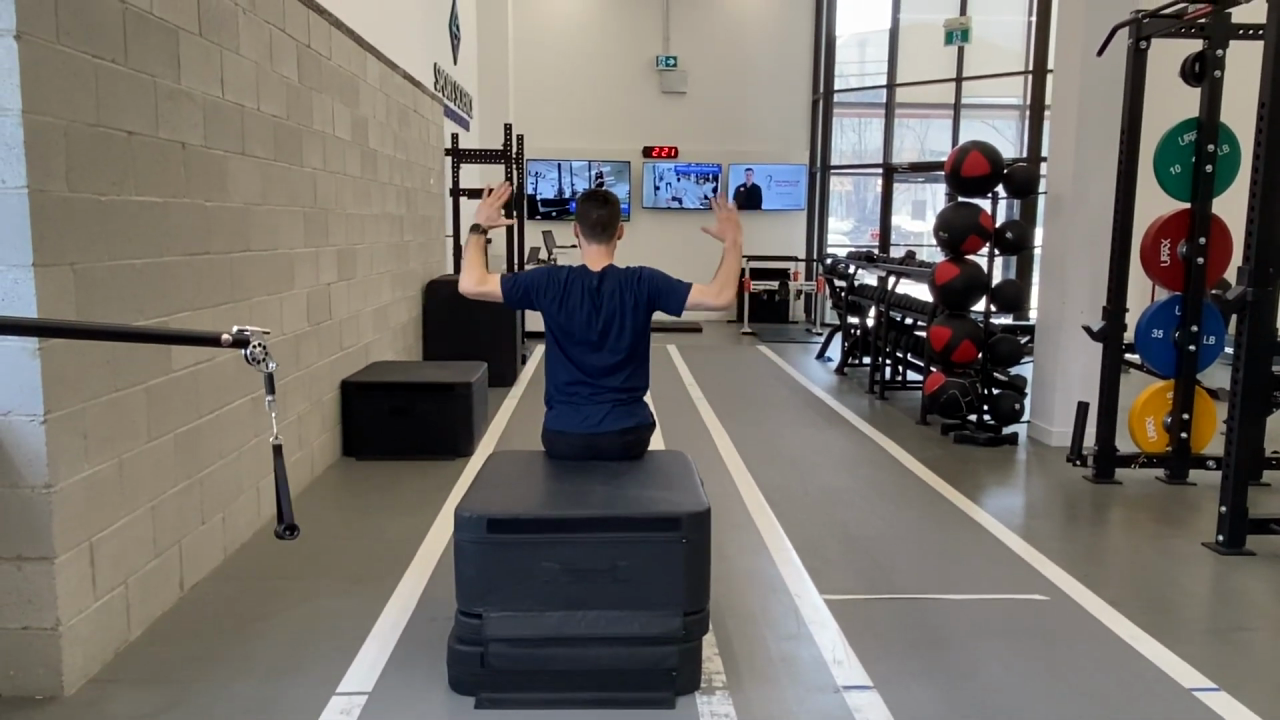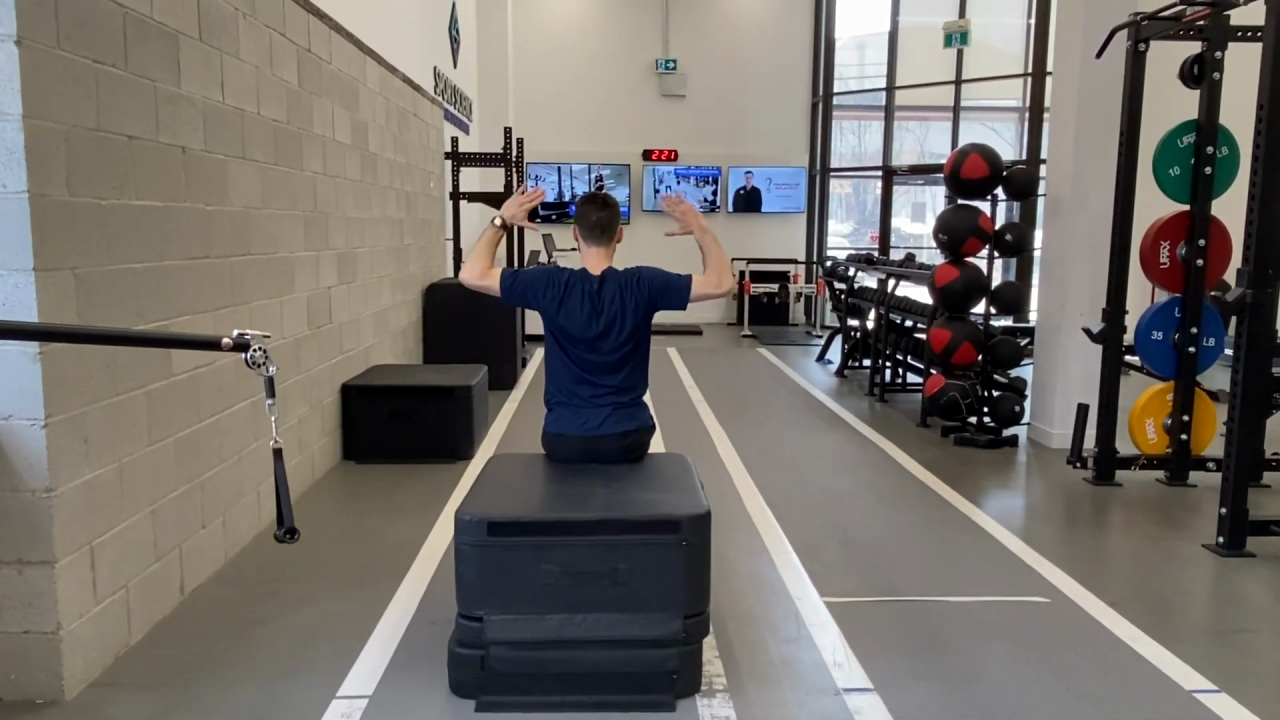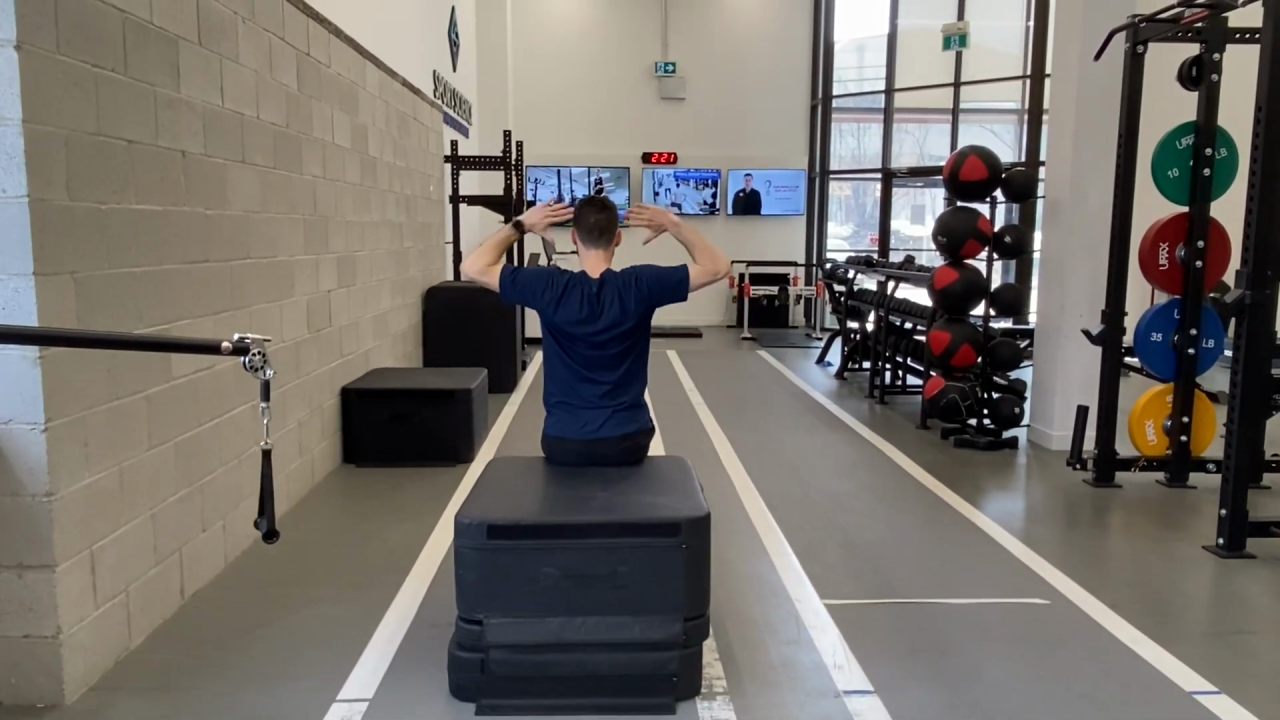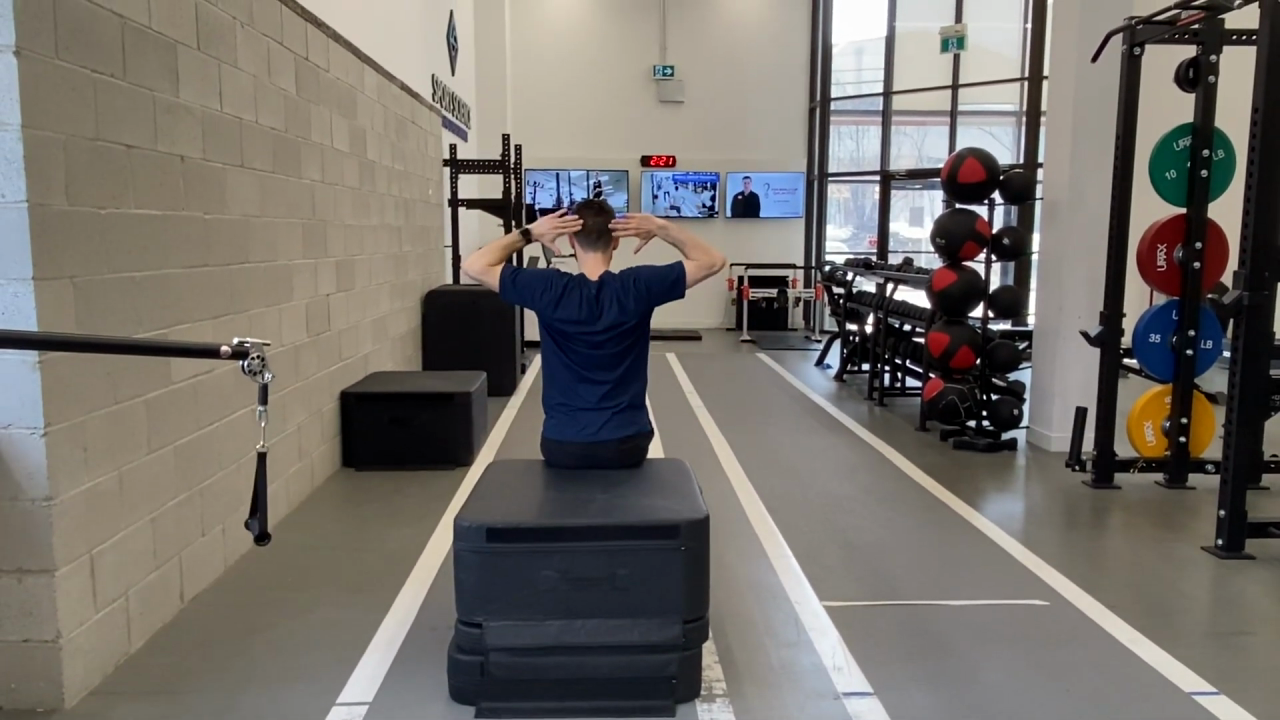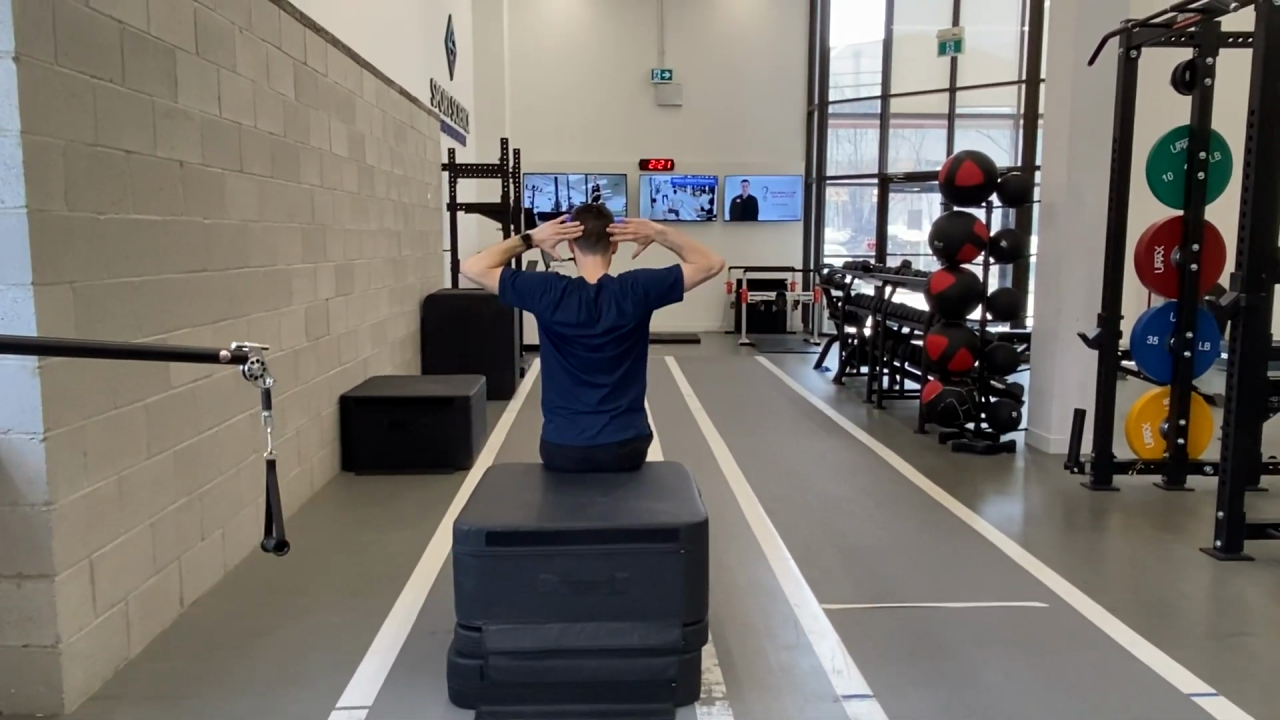
dt=0.3s
person 1, frame 1
left shoulder: (550, 283)
right shoulder: (643, 284)
left elbow: (471, 284)
right elbow: (721, 297)
left wrist: (479, 227)
right wrist: (731, 242)
left hip: (563, 436)
right hip: (628, 435)
person 1, frame 2
left shoulder: (549, 285)
right shoulder: (643, 285)
left elbow: (472, 275)
right elbow: (721, 284)
left wrist: (500, 222)
right wrist: (700, 229)
left hip: (563, 438)
right hip: (627, 437)
person 1, frame 3
left shoulder: (549, 287)
right shoulder: (641, 285)
left elbow: (473, 267)
right elbow: (717, 267)
left wrist: (520, 225)
right wrist: (673, 225)
left hip: (563, 443)
right hip: (627, 441)
person 1, frame 4
left shoulder: (548, 289)
right shoulder: (639, 287)
left elbow: (474, 266)
right elbow: (713, 261)
left wrist: (528, 234)
right wrist: (662, 229)
left hip: (562, 445)
right hip: (627, 444)
person 1, frame 5
left shoulder: (548, 292)
right shoulder: (638, 290)
left elbow: (473, 268)
right elbow: (711, 263)
left wrist: (529, 240)
right wrist: (660, 234)
left hip: (561, 449)
right hip: (626, 447)
